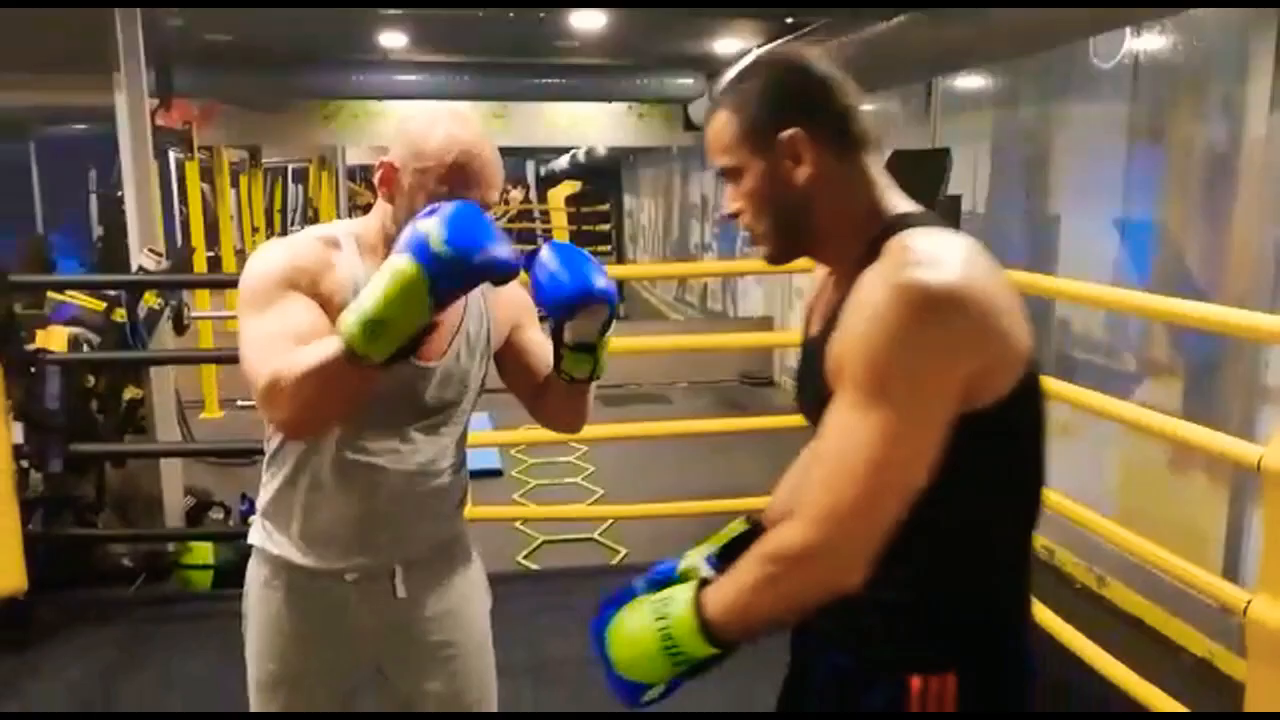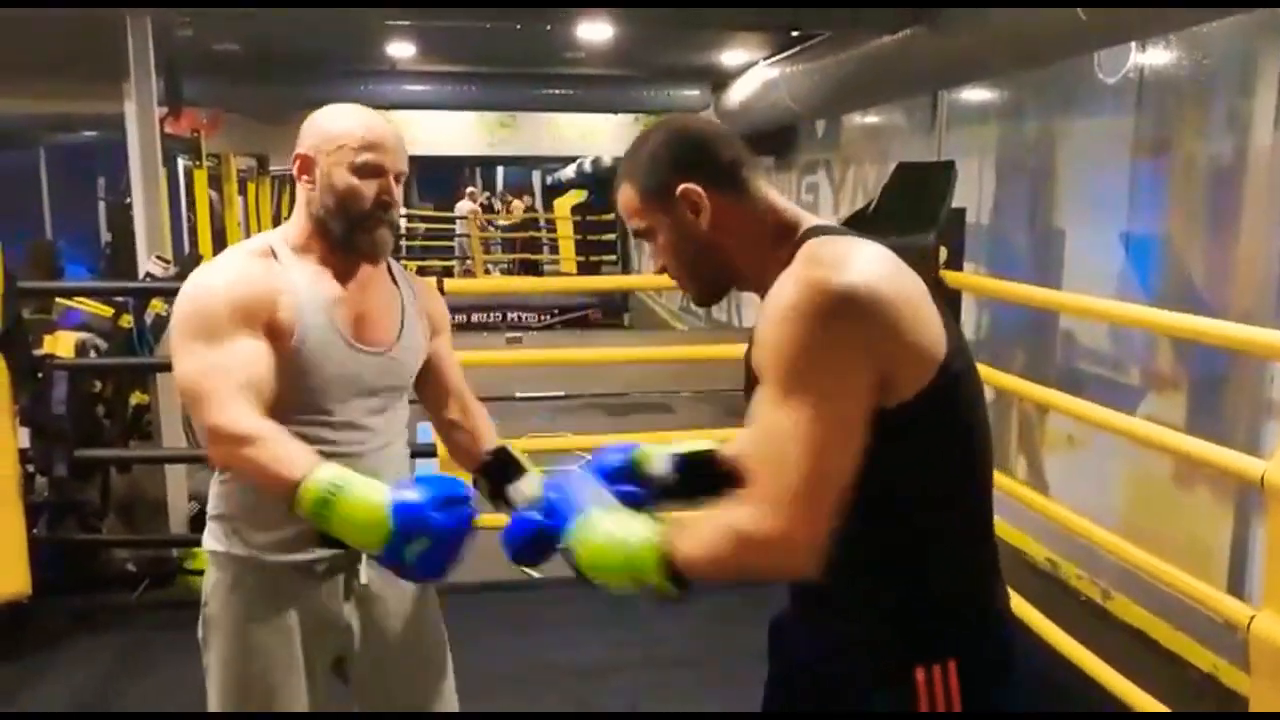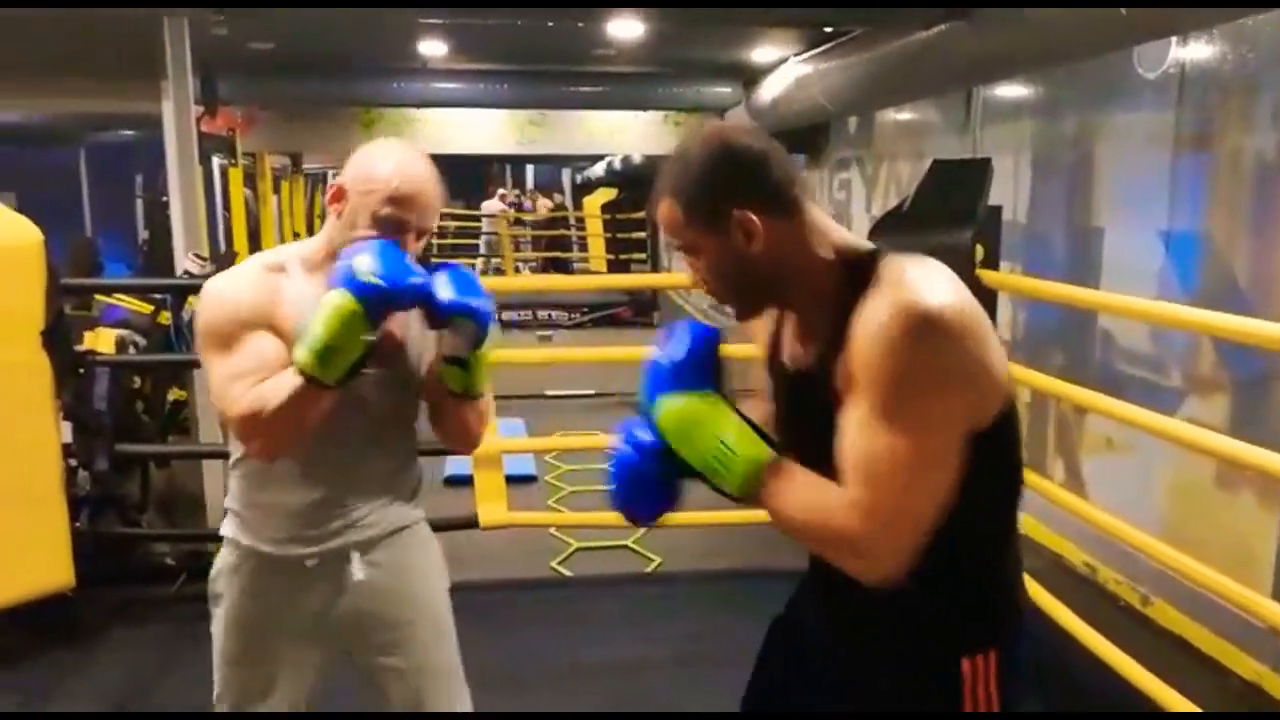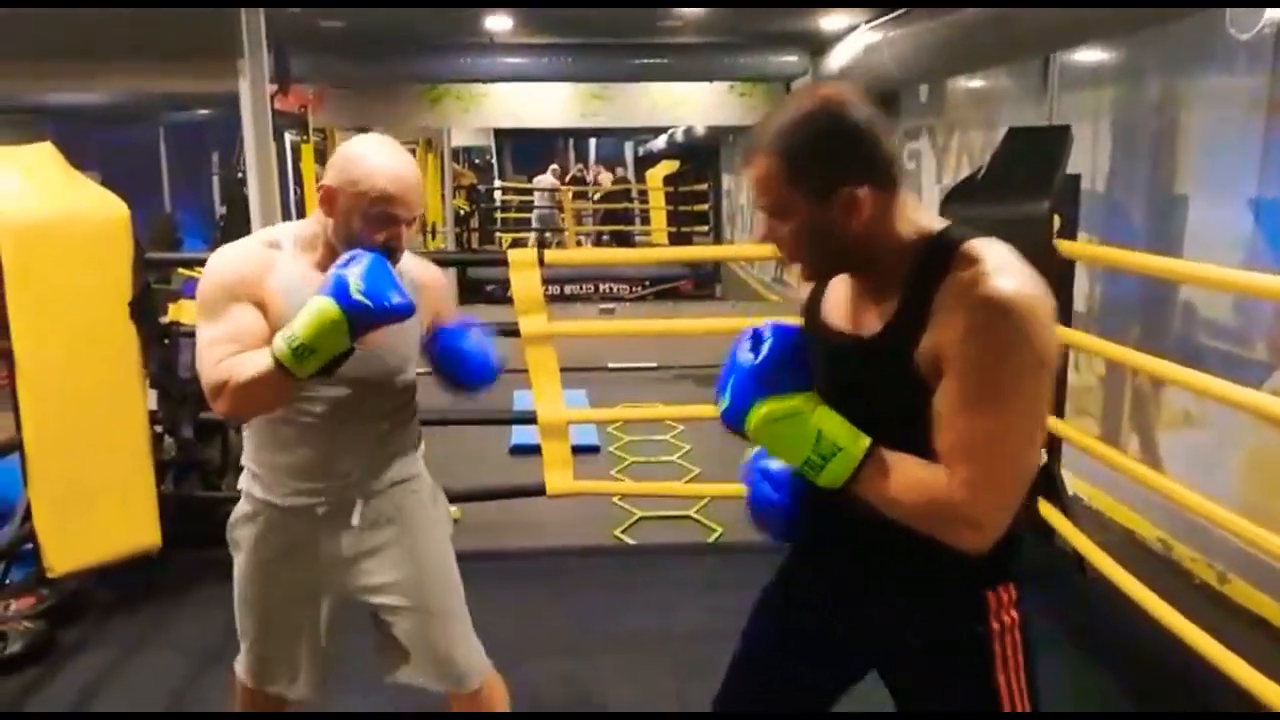
dt=1s
person 1, frame 1
left shoulder: (919, 288)
right shoulder: (845, 282)
left elbow: (826, 551)
left wrist: (686, 627)
right wrist: (711, 564)
left hip: (931, 673)
right hip: (850, 638)
person 1, frame 2
left shoulder: (827, 291)
right shoulder: (786, 280)
left elbow: (780, 536)
left wrist: (620, 539)
right wrist: (655, 467)
left hip: (914, 667)
right hip: (842, 637)
person 1, frame 3
left shoulder: (910, 317)
right shoulder: (783, 307)
left elbow: (872, 544)
left wrist: (717, 440)
right wrist: (666, 434)
left hip: (934, 653)
right hip: (830, 613)
person 1, frame 4
left shoulder: (990, 296)
right shoulder: (833, 270)
left elbow: (975, 519)
left wrist: (814, 437)
right wrist: (778, 451)
left hip: (954, 596)
right hip: (835, 556)
right knee: (747, 701)
person 2, frame 1
left shoulder: (492, 291)
right shoulder: (294, 268)
left elbow: (561, 413)
right elbow: (290, 407)
left wrist: (580, 326)
right wrist: (406, 288)
left hip: (435, 572)
right hip: (306, 581)
person 2, frame 2
left shoulder: (415, 294)
right shoulder: (233, 288)
left elbow: (455, 410)
right elbow: (230, 434)
right wrist: (366, 511)
left hip: (390, 567)
right hip: (268, 576)
person 2, frame 3
left shoulder: (431, 297)
right shoulder: (244, 294)
left elbow: (466, 437)
right elbow: (260, 431)
left wrist: (464, 348)
right wrist: (344, 322)
left hip: (392, 552)
right hip: (271, 563)
left knee: (442, 707)
right knee: (250, 708)
person 2, frame 4
left shoulder: (420, 282)
right shoulder: (244, 269)
left elbow: (465, 348)
right elbow: (227, 393)
left wrist: (471, 355)
right wrist: (327, 324)
left hip: (395, 504)
right hip: (284, 511)
left knee: (463, 670)
right knee: (266, 675)
